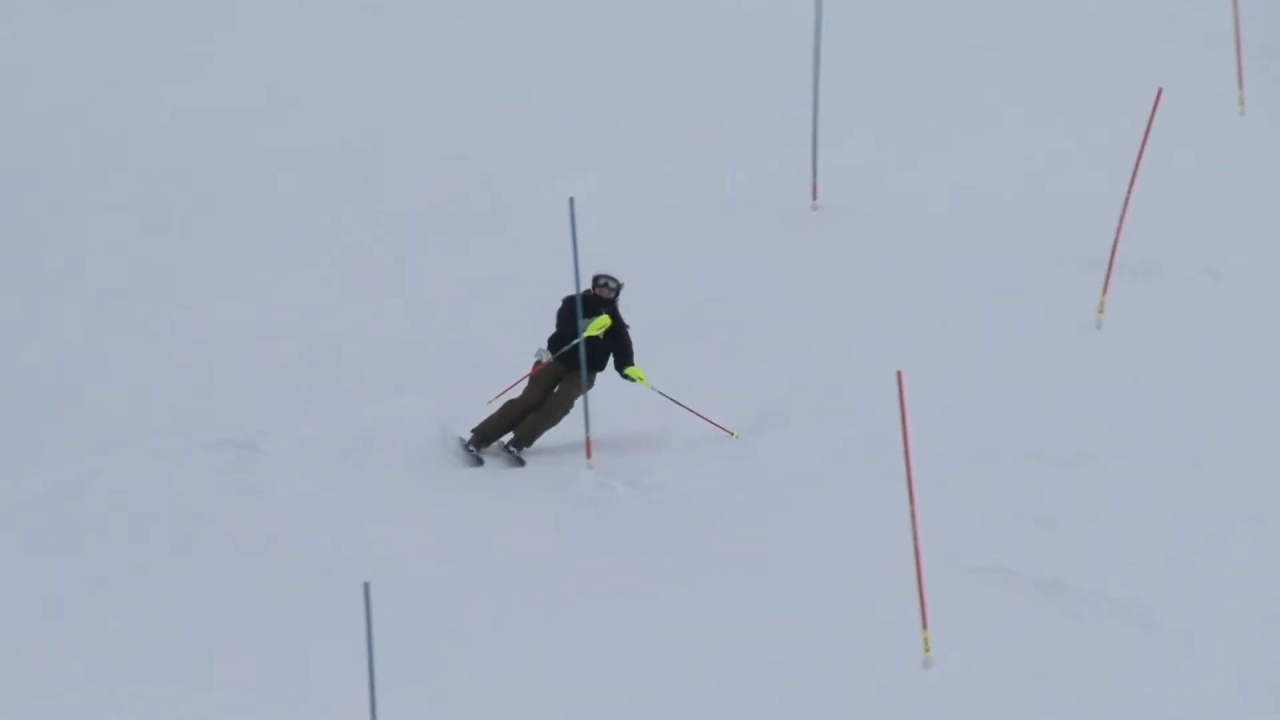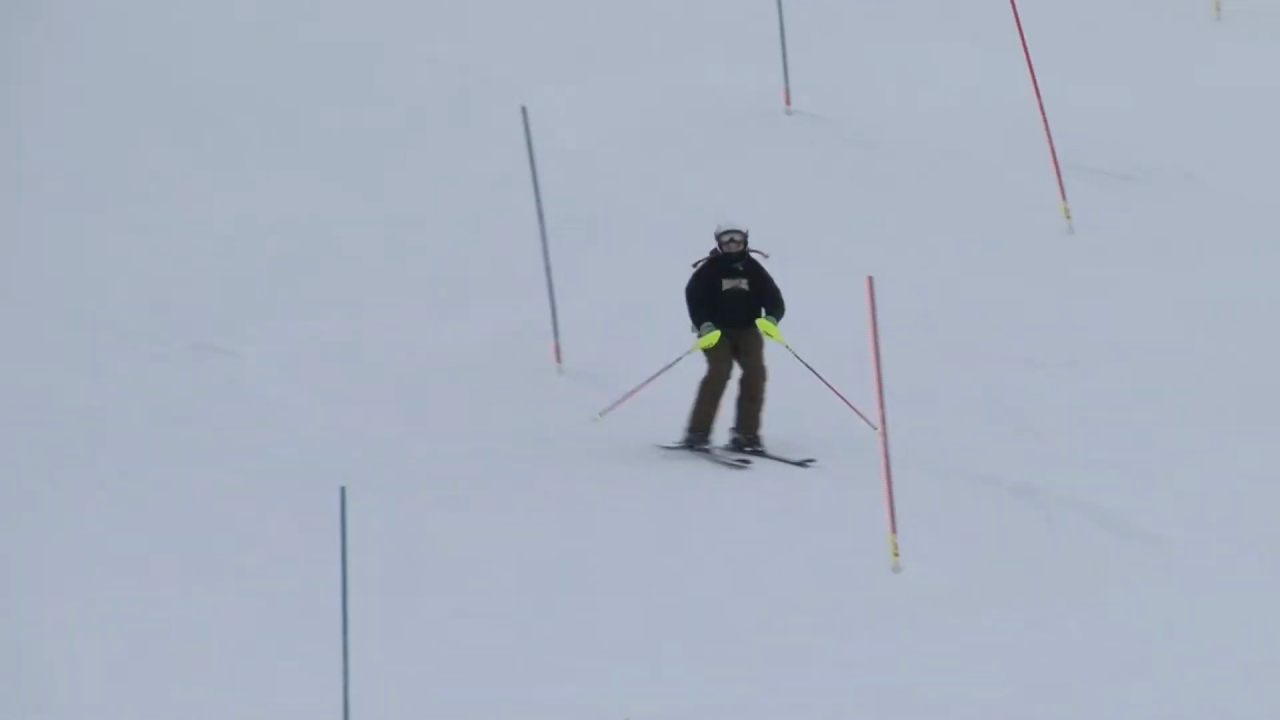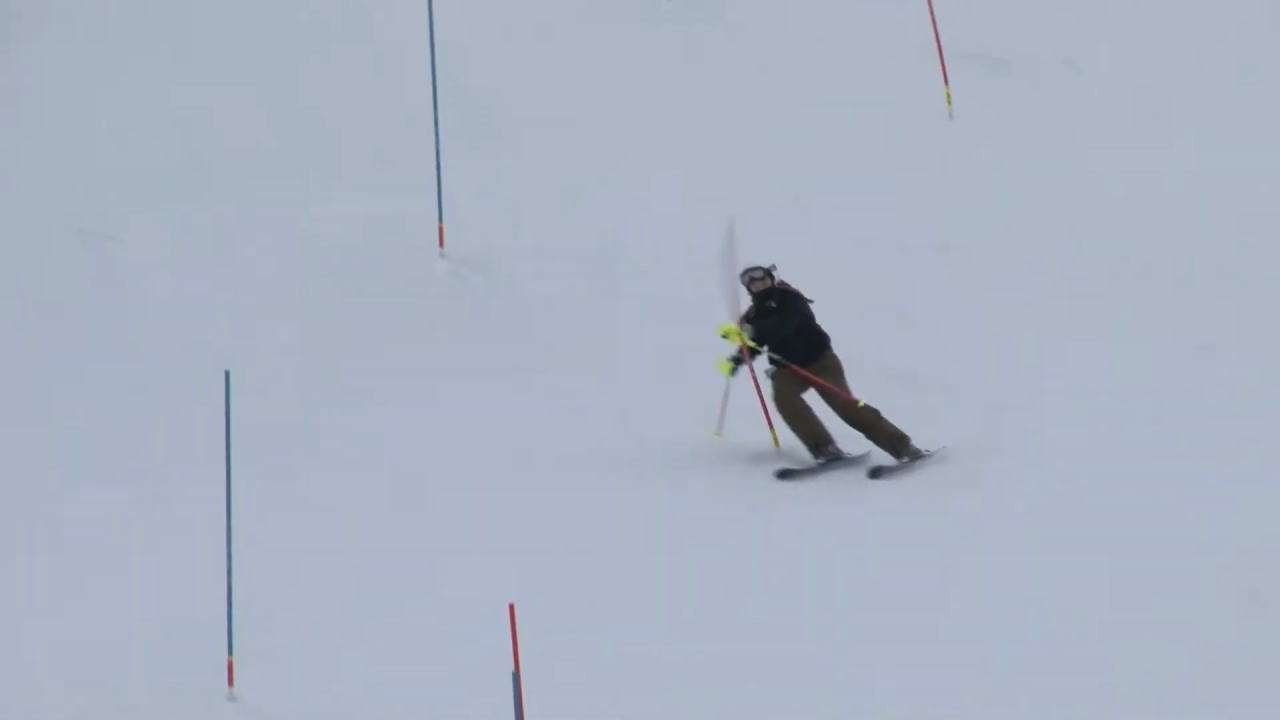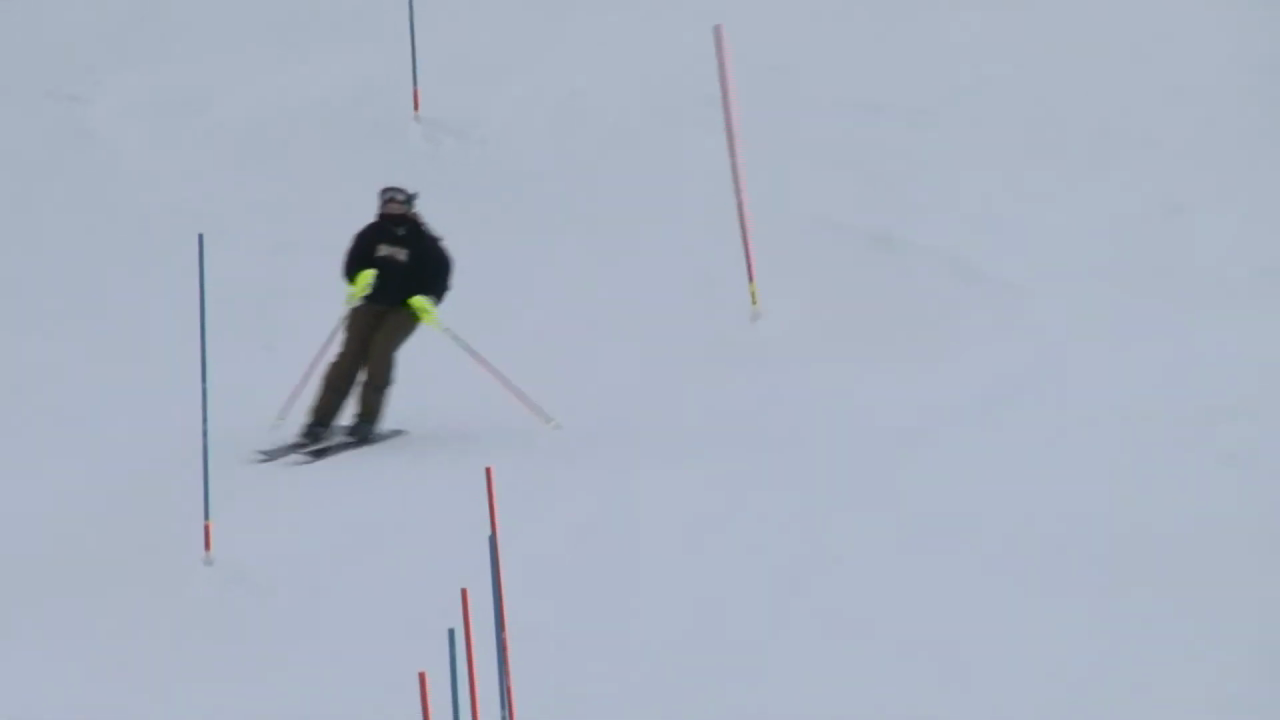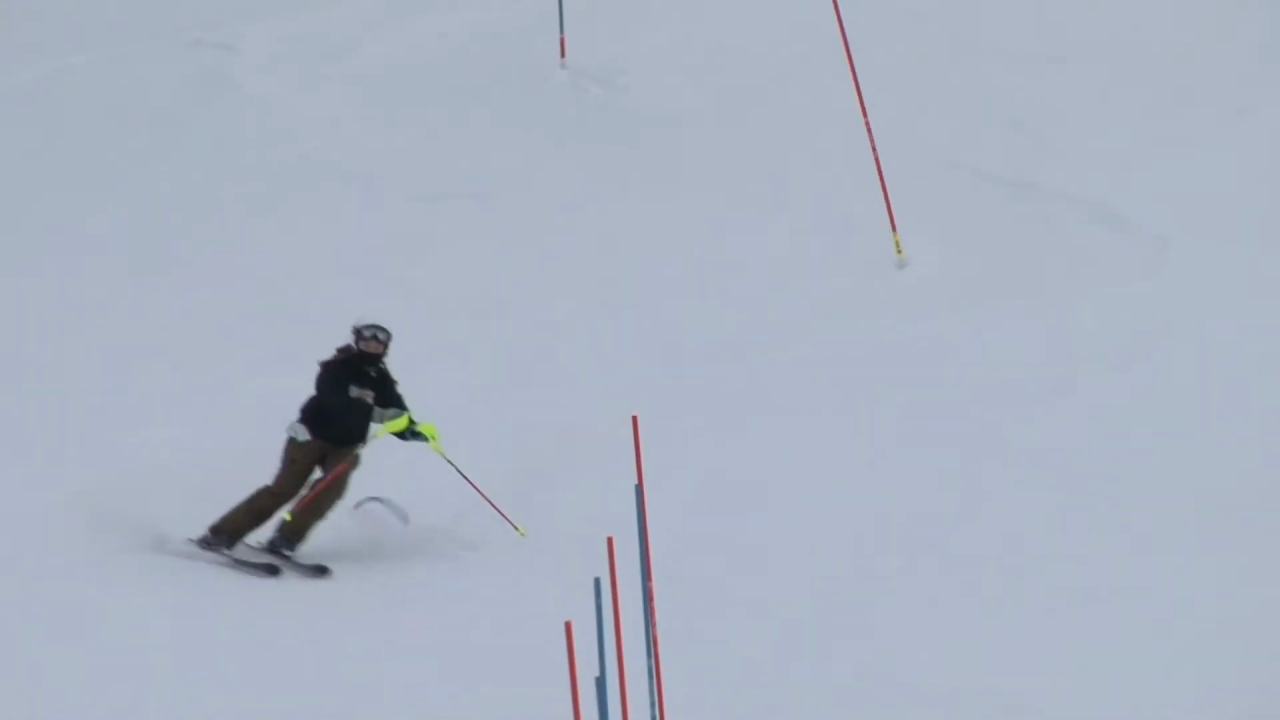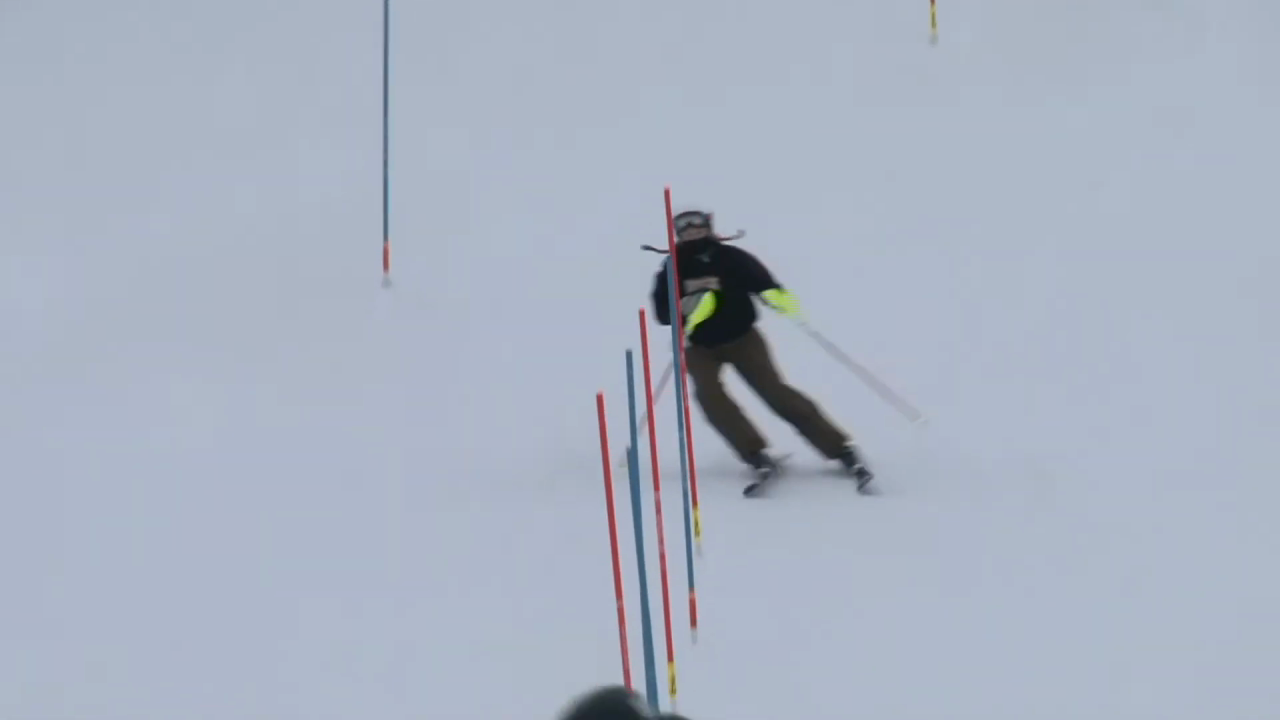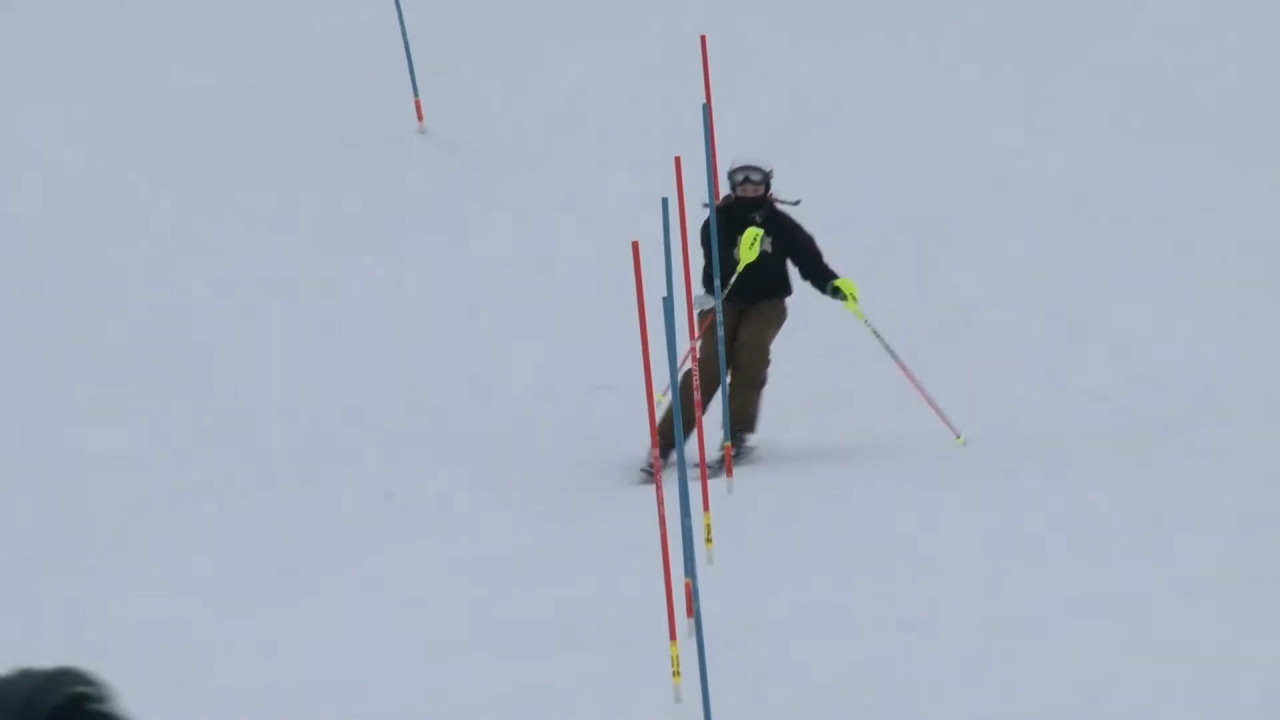
dt=0.7s
person 1, frame 1
left shoulder: (615, 323)
right shoulder: (576, 304)
left elbow: (623, 353)
right elbow: (564, 323)
left wrist: (630, 370)
right wrist: (585, 326)
left hip: (583, 371)
right hip: (555, 359)
left knee: (562, 400)
right knee: (530, 399)
left ankle: (519, 441)
right ankle: (479, 438)
person 1, frame 2
left shoulder: (754, 270)
right shoulder: (707, 272)
left elbow: (775, 301)
right elbow: (695, 301)
left wrist: (771, 319)
right wrist: (705, 327)
left hip: (748, 329)
right hip: (715, 330)
left knee: (755, 372)
right knee: (719, 372)
left ankle: (746, 435)
right ankle: (697, 433)
person 1, frame 3
left shoulder: (791, 301)
right shoulder: (753, 315)
left elbow: (782, 325)
right elbow: (752, 343)
left wrist: (746, 330)
right wrist: (734, 361)
left hip: (819, 359)
right hip: (787, 368)
left knee: (844, 404)
right knee: (783, 394)
left ankle: (902, 446)
right ankle: (824, 447)
person 1, frame 4
left shoulder: (423, 241)
right shoulder: (372, 233)
left elbow: (439, 273)
right elbow: (352, 267)
left wrist: (428, 299)
right wrist: (360, 279)
left hip: (406, 308)
right hip: (371, 304)
left knee: (379, 351)
right knee: (350, 355)
left ankle: (365, 422)
right ankle: (319, 424)
person 1, frame 5
left shoulder: (382, 382)
right shoulder: (338, 369)
left elbow: (398, 423)
right elbow: (338, 403)
left wrist: (416, 430)
right wrist: (375, 414)
left hip: (345, 446)
right hip: (311, 435)
left knee: (335, 483)
right knee: (284, 489)
left ankle: (284, 540)
right ankle: (221, 535)
person 1, frame 6
left shoulder: (730, 259)
right shoulder: (670, 271)
left elbow: (758, 278)
right elbow: (662, 312)
left wrist: (776, 295)
right wrist: (685, 307)
left hip: (740, 337)
right hip: (699, 345)
left knee: (775, 391)
right knee: (706, 390)
left ankle: (840, 447)
right ankle: (757, 454)
person 1, frame 7
left shoulder: (781, 224)
right shoulder: (720, 220)
left elbow: (810, 260)
right elbow: (719, 259)
left wrist: (834, 284)
right wrist: (740, 254)
left hip: (766, 303)
right hip: (725, 301)
left knee: (753, 349)
right knee: (709, 363)
left ankle: (737, 436)
right ankle: (665, 442)
